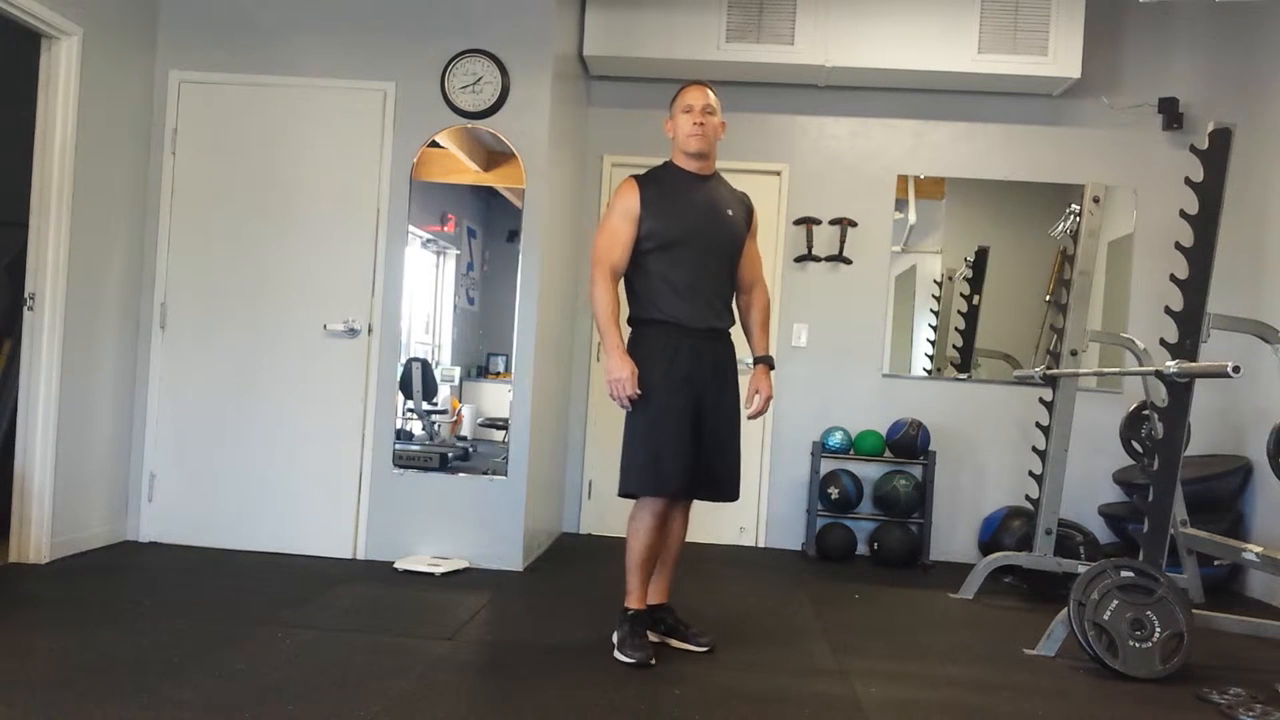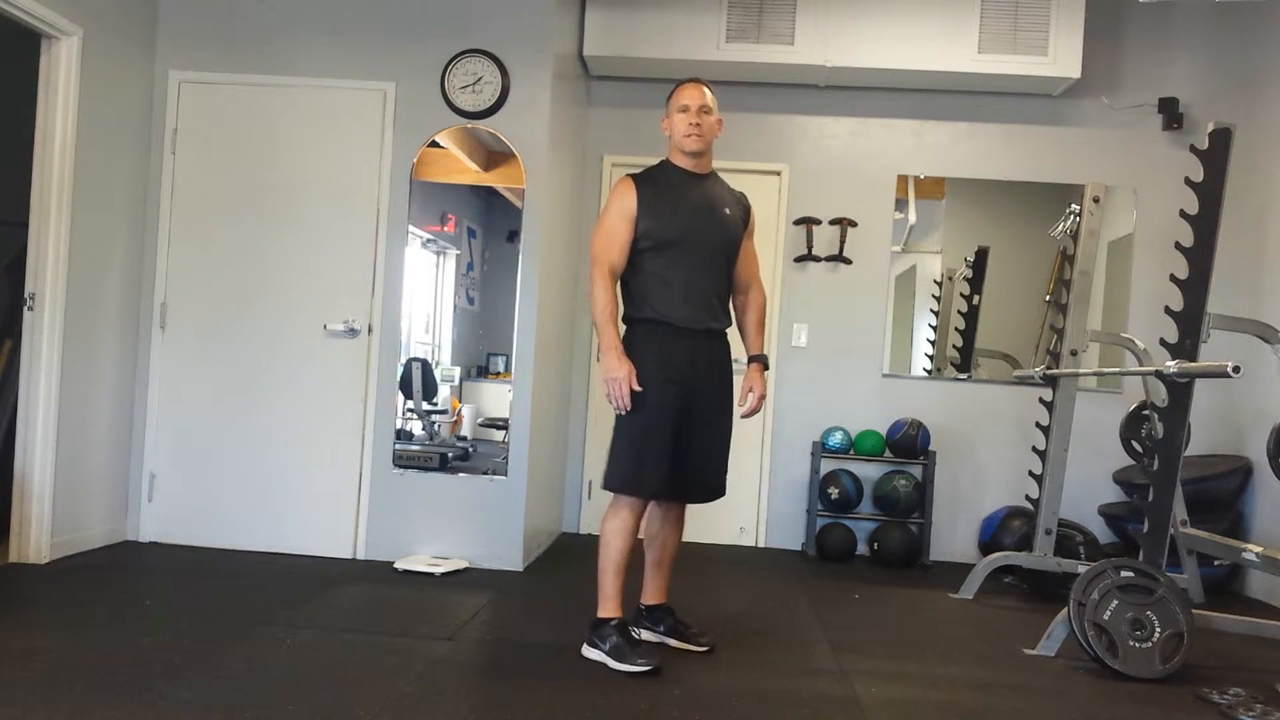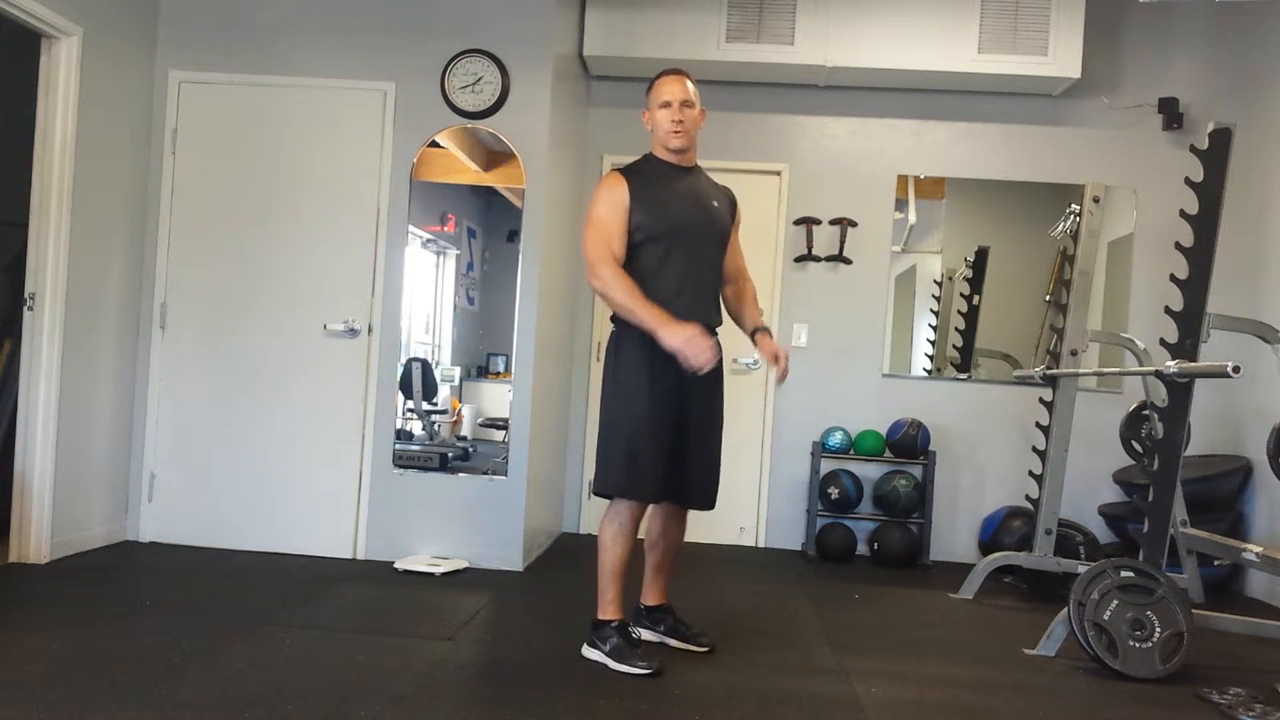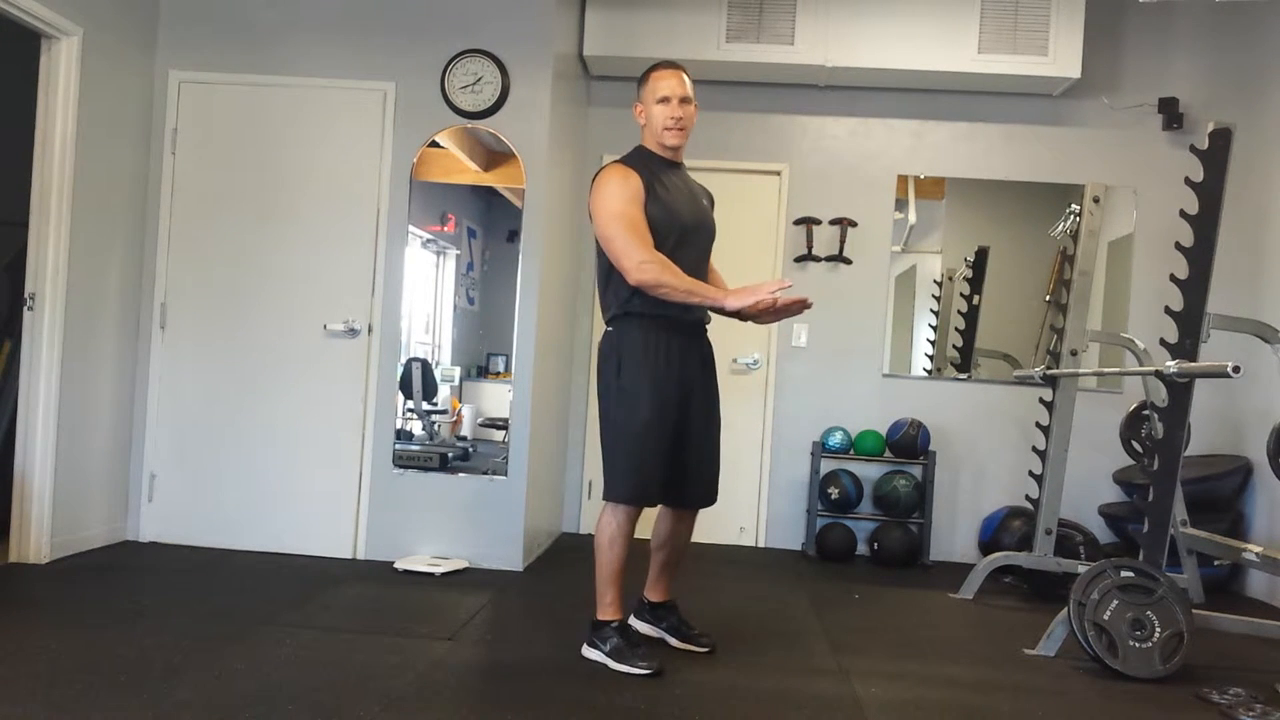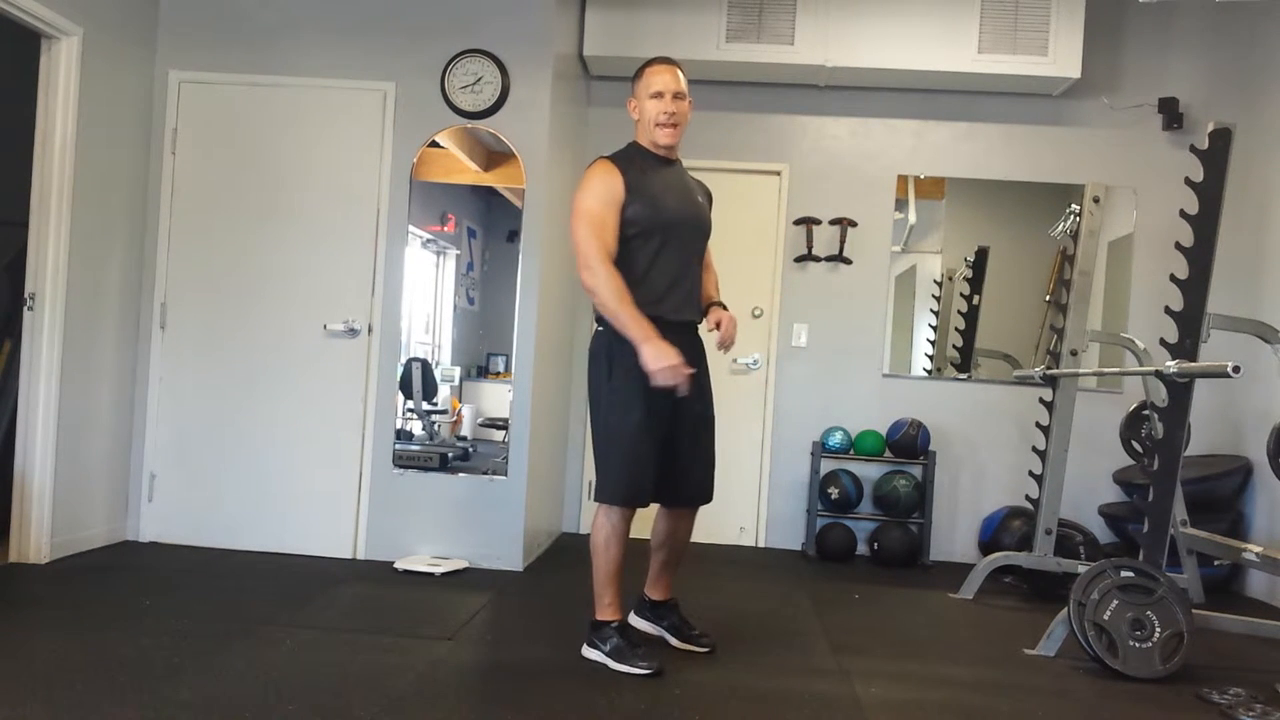
dt=0.5s
person 1, frame 1
left shoulder: (739, 206)
right shoulder: (638, 192)
left elbow: (752, 289)
right elbow: (605, 273)
left wrist: (762, 362)
right wrist: (614, 350)
left hip: (715, 356)
right hip: (658, 349)
left knee: (683, 491)
right knee: (657, 488)
left ankle: (659, 608)
right ankle: (632, 613)
person 1, frame 2
left shoulder: (737, 205)
right shoulder: (636, 190)
left elbow: (749, 289)
right elbow: (603, 273)
left wrist: (756, 361)
right wrist: (612, 352)
left hip: (711, 356)
right hip: (653, 350)
left knee: (676, 491)
right knee: (635, 488)
left ankle: (654, 611)
right ankle: (606, 626)
person 1, frame 3
left shoulder: (721, 198)
right shoulder: (622, 186)
left elbow: (734, 275)
right elbow: (602, 271)
left wrist: (757, 330)
right wrist: (666, 328)
left hip: (702, 355)
right hip: (644, 351)
left knee: (680, 492)
right knee: (631, 492)
left ankle: (652, 611)
right ankle: (605, 627)
person 1, frame 4
left shoulder: (698, 193)
right shoulder: (620, 179)
right elbow: (640, 268)
left wrist: (752, 308)
right wrist: (726, 297)
left hip: (692, 348)
right hip: (639, 346)
left knee: (688, 491)
right knee: (629, 492)
left ankle: (655, 606)
right ankle: (606, 627)
person 1, frame 5
left shoulder: (697, 190)
right shoulder: (610, 176)
right elbow: (594, 265)
left wrist: (717, 306)
right wrist: (646, 342)
left hip: (686, 349)
right hip: (630, 352)
left knee: (687, 490)
right knee: (622, 493)
left ankle: (657, 604)
right ankle: (605, 629)
